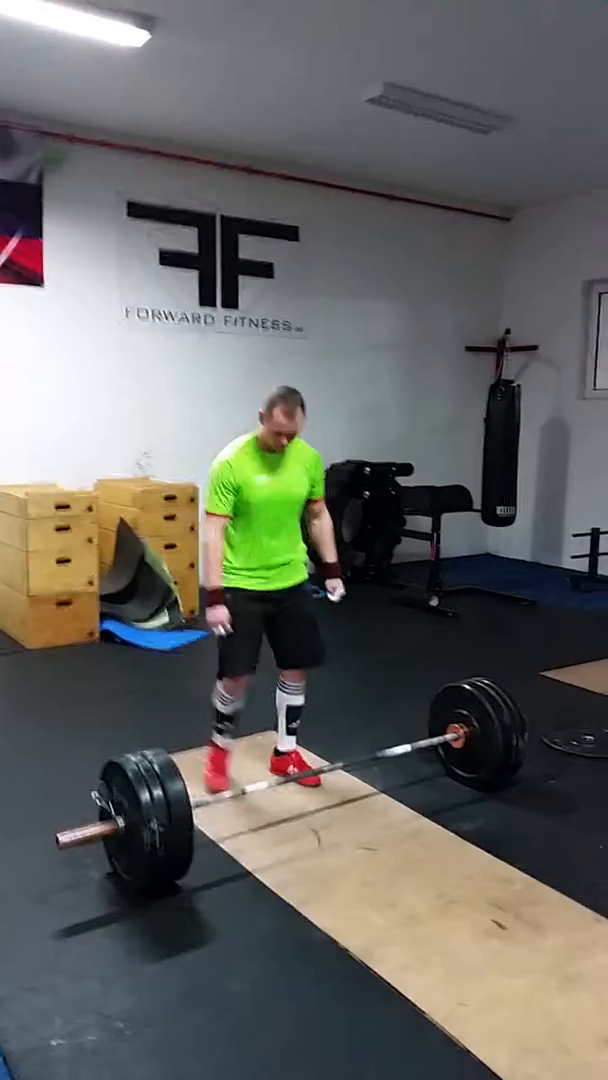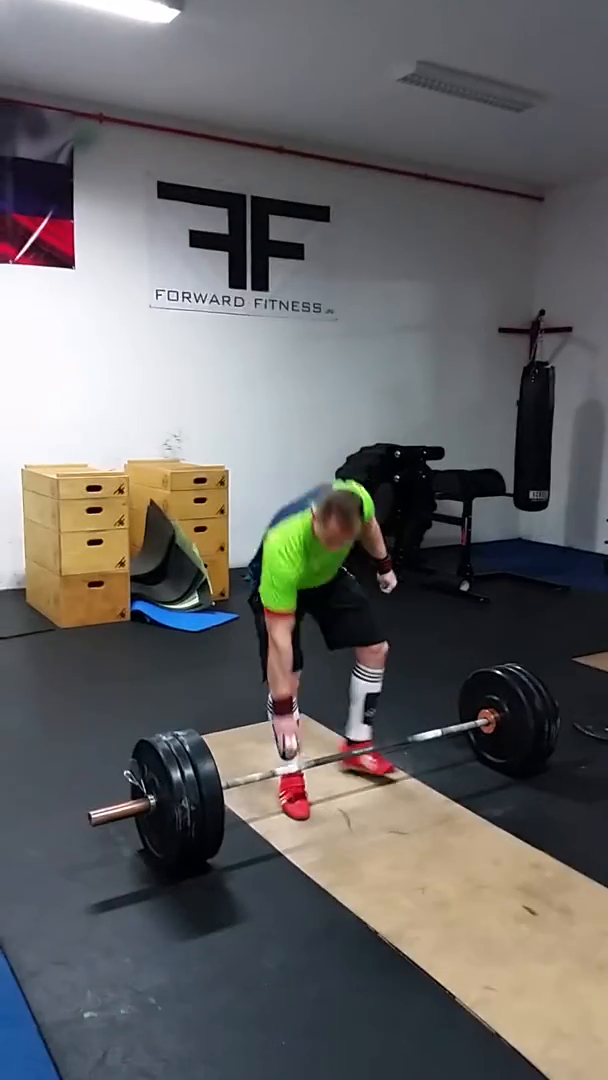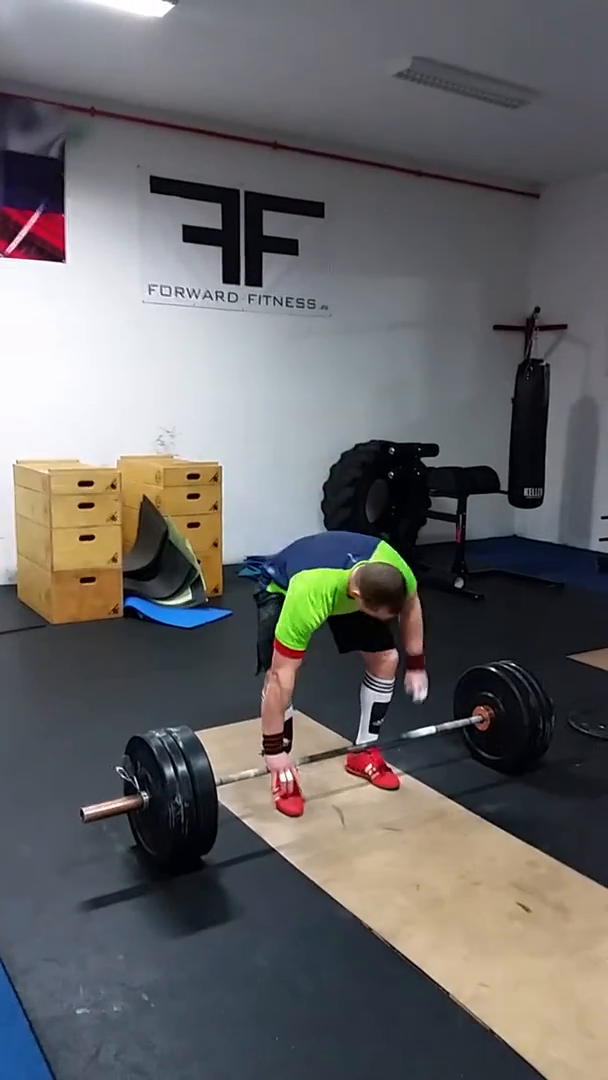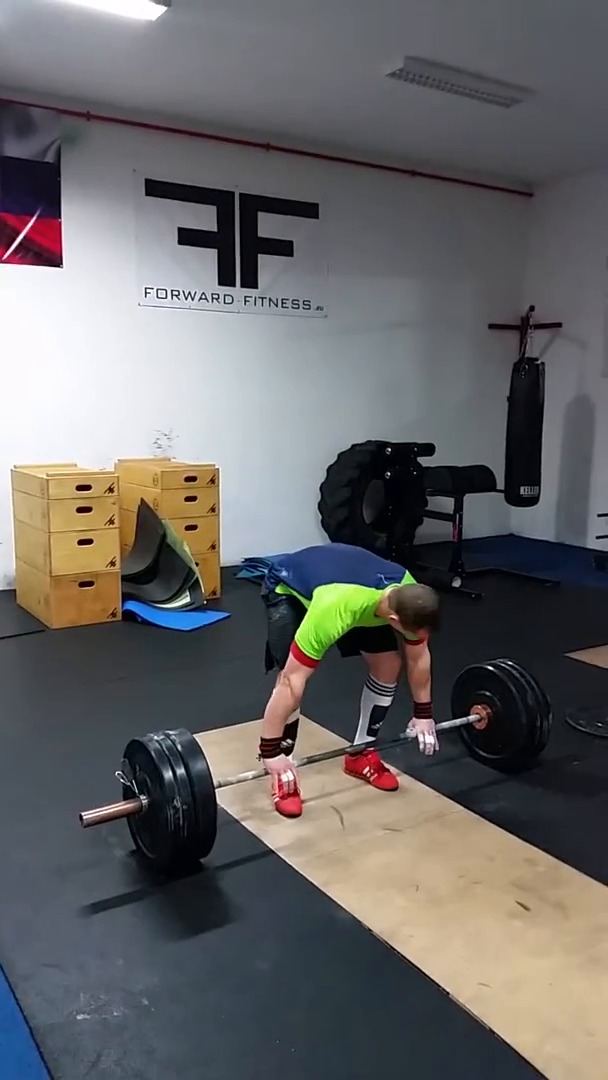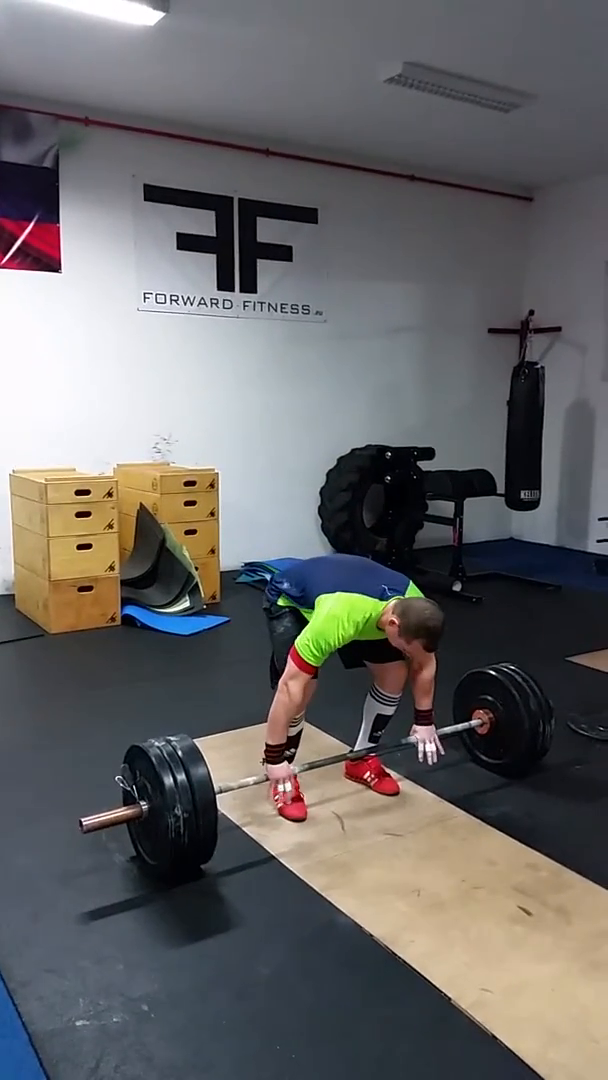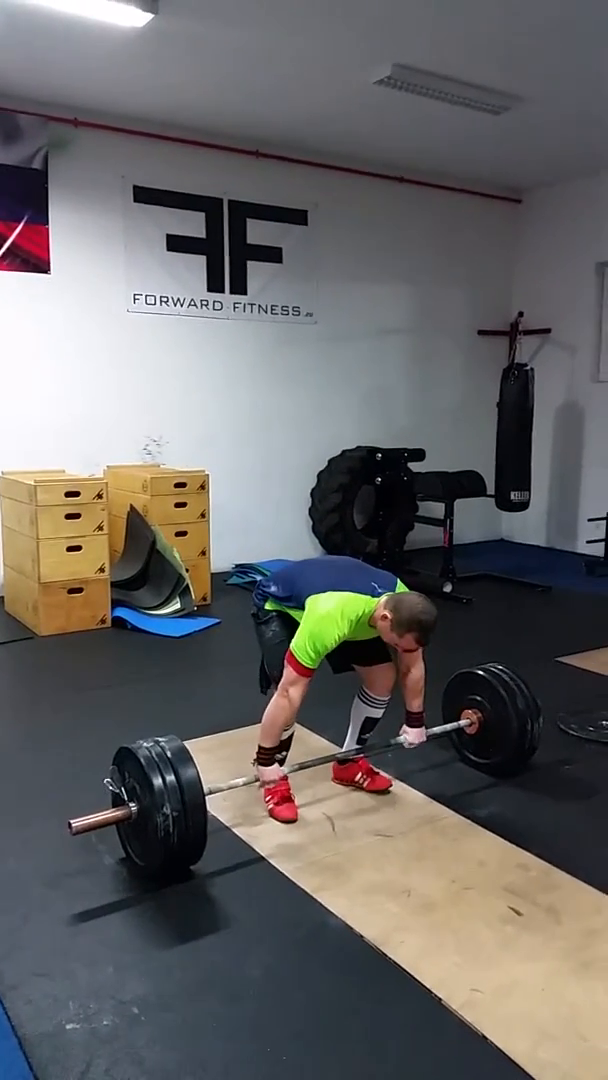
dt=0.5s
person 1, frame 1
left shoulder: (309, 458)
right shoulder: (231, 463)
left elbow: (317, 515)
right elbow: (213, 533)
left wrist: (332, 568)
right wrist: (215, 598)
left hip: (291, 584)
right hip: (239, 586)
left knee: (295, 671)
right knee: (236, 675)
left ankle: (286, 751)
right ankle: (220, 745)
person 1, frame 2
left shoulder: (358, 499)
right shoulder: (284, 550)
right elbow: (280, 638)
left wrist: (384, 565)
right wrist: (283, 711)
left hip: (329, 577)
right hip: (278, 591)
left knee: (375, 648)
right knee: (288, 675)
left ankle: (357, 744)
right ankle: (291, 774)
person 1, frame 3
left shoulder: (392, 570)
right shoulder: (307, 597)
left elbow: (411, 606)
right elbow: (282, 676)
left wrist: (416, 665)
right wrist: (273, 748)
left hip: (343, 578)
right hip: (280, 586)
left knee: (386, 659)
right knee: (275, 673)
left ankle: (363, 752)
right ankle: (283, 773)
person 1, frame 4
left shoulder: (410, 599)
right shoulder: (335, 608)
left elbow: (418, 658)
right elbow: (293, 681)
left wrist: (423, 713)
right wrist: (270, 751)
right hip: (287, 587)
left knee: (388, 663)
right knee: (289, 673)
left ankle: (361, 754)
right ankle: (284, 770)
person 1, frame 5
left shoulder: (414, 610)
right shoulder: (338, 618)
left elbow: (424, 665)
right elbow: (290, 687)
left wrist: (424, 720)
right wrist: (273, 758)
right hip: (290, 601)
left knee: (395, 673)
right knee: (302, 689)
left ankle: (361, 760)
right ankle: (284, 778)
person 1, frame 6
left shoulder: (404, 607)
right shoulder: (330, 618)
left elbow: (412, 667)
right elbow: (290, 692)
left wrist: (415, 721)
right wrist: (265, 760)
right hip: (277, 604)
left knee: (383, 676)
right knee: (290, 689)
left ankle: (350, 762)
right ankle: (275, 783)
